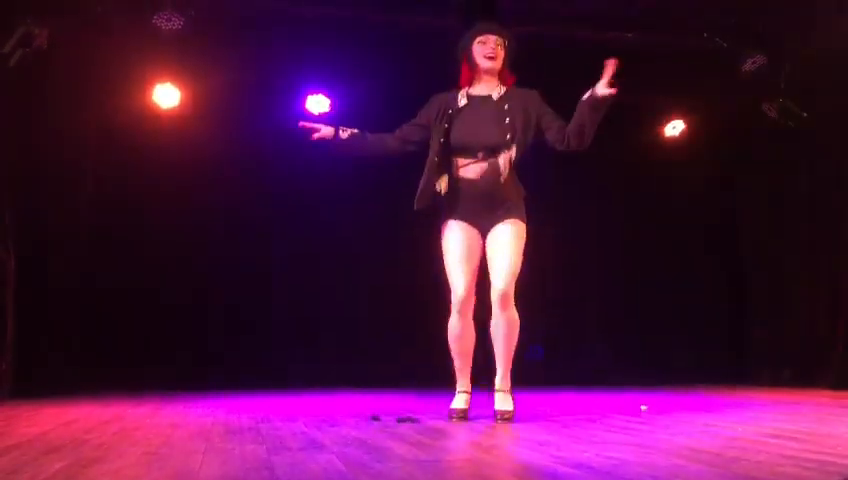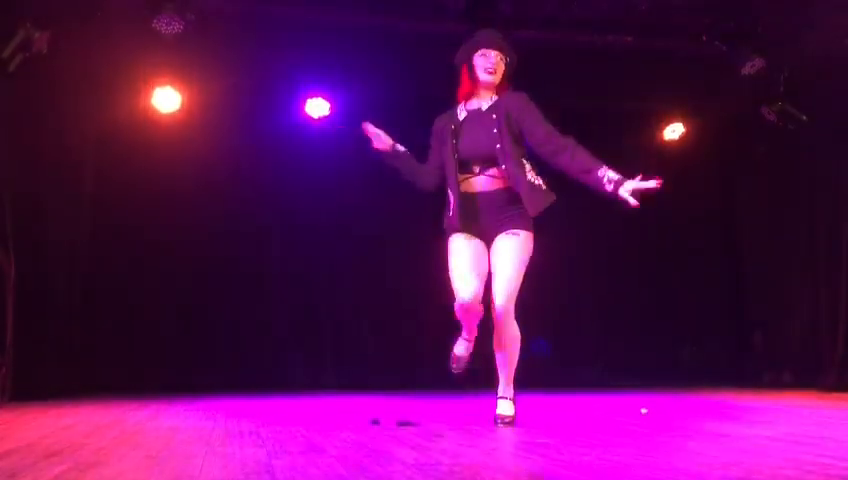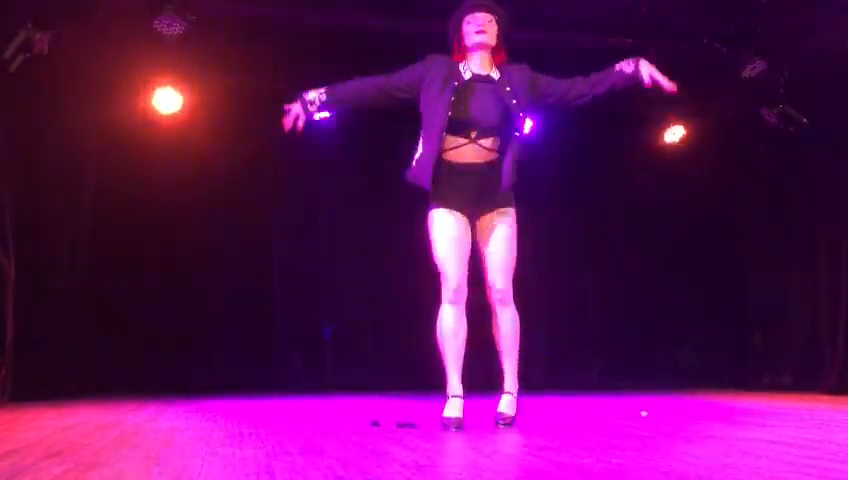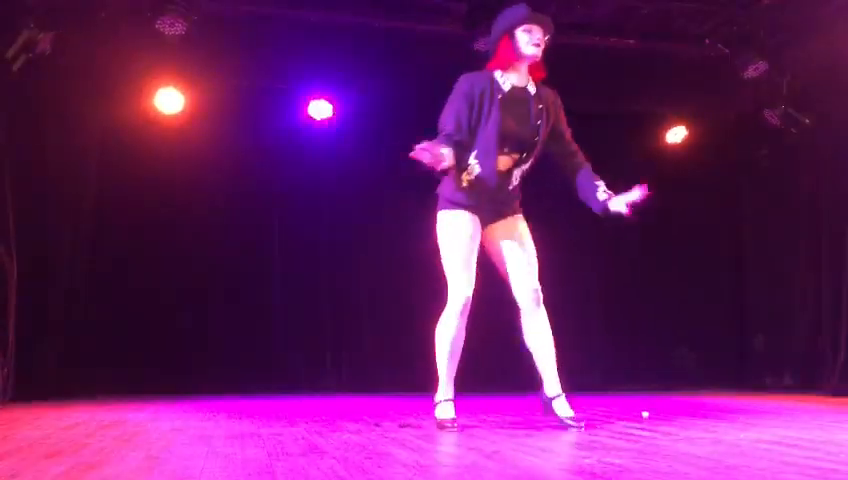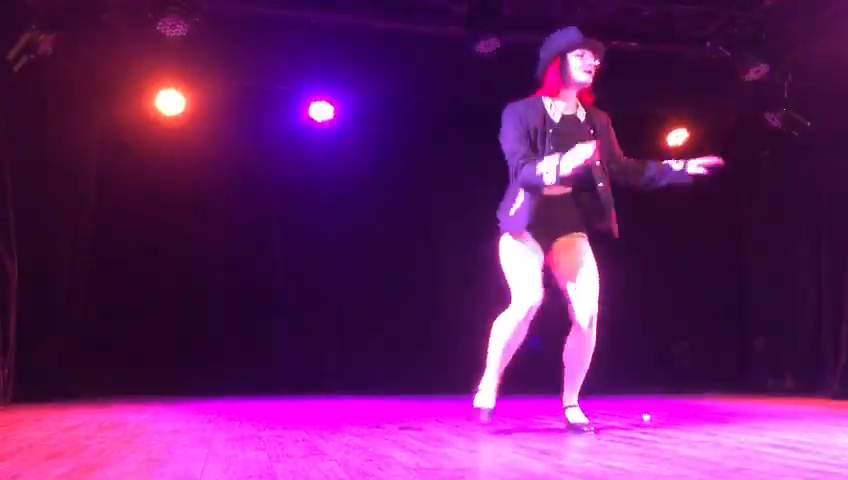
dt=0.5s
person 1, frame 1
left shoulder: (523, 102)
right shoulder: (446, 104)
left elbow: (570, 139)
right elbow: (396, 142)
left wrist: (595, 97)
right wrist: (339, 134)
left hip: (504, 209)
right hip: (460, 211)
left knee: (502, 294)
right knee: (462, 300)
left ankle: (503, 387)
right ankle: (463, 388)
person 1, frame 2
left shoulder: (514, 106)
right shoulder: (447, 123)
left elbow: (559, 149)
right elbow: (429, 180)
left wrist: (613, 182)
right wrist: (392, 149)
left hip: (511, 220)
right hip: (466, 222)
left knee: (502, 307)
right knee: (466, 299)
left ankle: (506, 394)
right ankle: (466, 337)
person 1, frame 3
left shoulder: (516, 79)
right shoulder: (436, 71)
left elbow: (575, 90)
right elbow: (378, 88)
left wrist: (631, 71)
right wrist: (317, 99)
left hip: (494, 195)
right hip: (448, 195)
left knee: (501, 293)
right knee: (454, 291)
left ankle: (509, 390)
right ankle: (454, 395)
person 1, frame 4
left shoulder: (546, 100)
right shoulder: (474, 84)
left elbow: (570, 159)
right elbow: (445, 138)
left wrist: (604, 199)
right wrist: (443, 156)
left hip: (503, 206)
right hip: (461, 201)
left knee: (530, 294)
right knee: (462, 295)
left ankle: (554, 394)
right ankle: (445, 395)
person 1, frame 5
left shoulder: (596, 121)
right shoulder: (521, 113)
left elbow: (629, 172)
right elbow: (521, 170)
left wrist: (682, 168)
right wrist: (562, 165)
left hip: (568, 227)
right hip: (524, 226)
left knee: (587, 314)
right knee: (527, 301)
left ankle: (571, 403)
right ankle: (489, 386)
